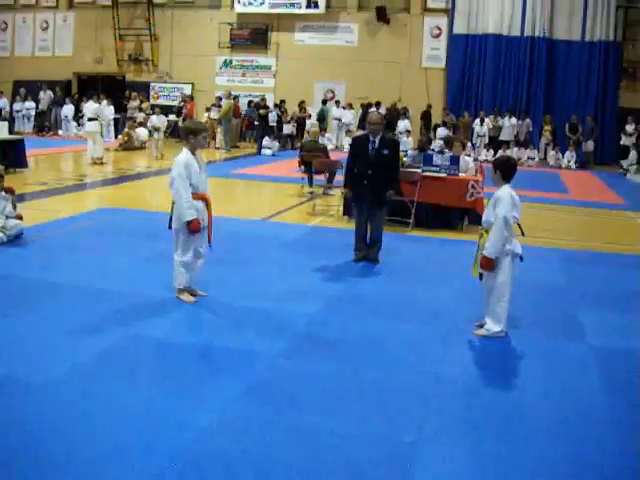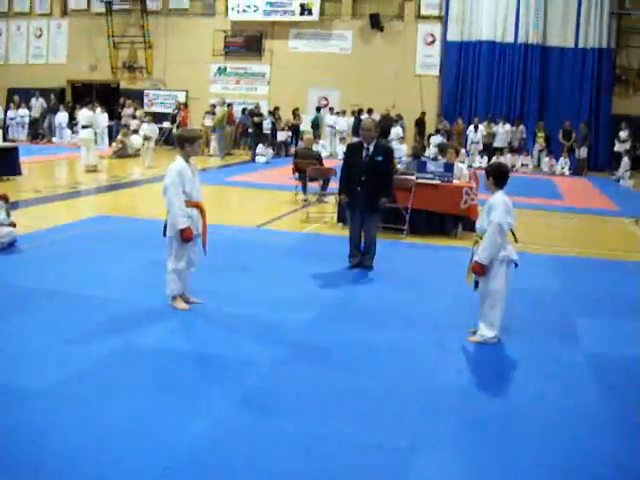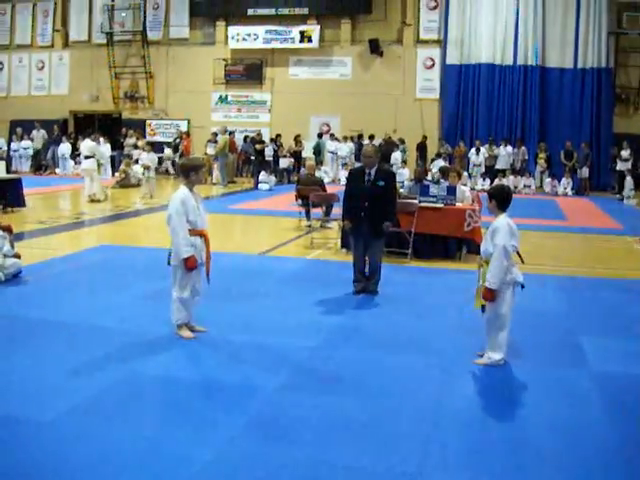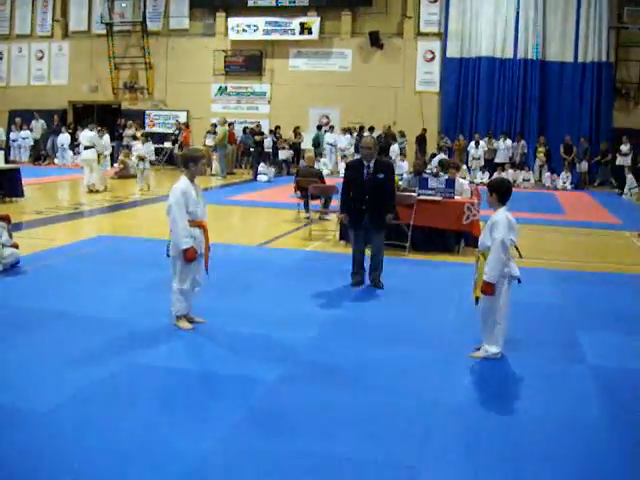
dt=0.3s
person 1, frame 1
left shoulder: (198, 159)
right shoulder: (182, 161)
right elbow: (181, 193)
left wrist: (205, 214)
right wrist: (191, 218)
left hip: (200, 212)
right hip: (187, 214)
left knee: (198, 252)
right knee: (184, 252)
left ankle: (189, 286)
right ankle: (181, 289)
person 1, frame 2
left shoulder: (192, 167)
right shoulder: (175, 169)
right elbow: (174, 201)
left wrist: (198, 221)
right wrist: (183, 226)
left hip: (193, 219)
right hip: (181, 221)
left knee: (189, 260)
right knee: (177, 260)
left ankle: (183, 292)
right ankle: (175, 296)
person 1, frame 3
left shoulder: (195, 195)
right shoulder: (179, 198)
right elbow: (178, 230)
left wrist: (204, 250)
right wrist: (187, 255)
left hip: (197, 248)
right hip: (186, 250)
left knee: (194, 289)
right knee: (182, 289)
left ankle: (188, 321)
right ankle: (180, 324)
person 1, frame 4
left shoulder: (195, 186)
right shoulder: (180, 189)
right elbow: (178, 221)
left wrist: (203, 241)
right wrist: (186, 246)
left hip: (197, 239)
right hip: (184, 241)
left knee: (194, 280)
right knee: (182, 280)
left ankle: (187, 313)
right ankle: (179, 316)
person 2, frame 1
left shoulder: (503, 196)
right shoulder: (504, 193)
left elbow: (500, 226)
left wrist: (489, 253)
right wrist: (488, 250)
left hip: (500, 249)
right hip: (498, 247)
left knee: (497, 288)
right knee: (492, 287)
left ankle: (495, 327)
right ankle: (491, 320)
person 2, frame 2
left shoulder: (497, 202)
right shoulder: (498, 200)
left elbow: (494, 233)
left wrist: (481, 259)
right wrist: (481, 256)
left hip: (494, 255)
right hip: (492, 254)
left knee: (492, 294)
right knee: (487, 293)
left ankle: (488, 333)
right ankle: (485, 327)
person 2, frame 3
left shoulder: (501, 225)
right shoulder: (501, 223)
left elbow: (500, 257)
left wrist: (490, 284)
right wrist: (489, 281)
left hip: (499, 279)
right hip: (497, 277)
left knee: (497, 317)
right knee: (493, 316)
left ankle: (495, 355)
right ankle: (493, 350)
person 2, frame 4
left shoulder: (500, 219)
right shoulder: (500, 216)
left elbow: (498, 251)
left wrist: (489, 278)
left hip: (496, 272)
right hip: (494, 270)
left knee: (494, 311)
right knee: (489, 310)
left ankle: (491, 349)
right ankle: (490, 344)
person 3, frame 1
left shoulder: (391, 143)
right shoulder: (357, 141)
left elbow: (394, 168)
right elbow: (350, 164)
left wrist: (392, 188)
right wrist: (348, 186)
left hip: (380, 190)
right hip: (360, 189)
left knee: (377, 225)
right knee: (360, 223)
left ankle: (373, 253)
right ankle: (360, 252)
person 3, frame 2
left shoulder: (386, 151)
right shoulder: (351, 148)
left elbow: (389, 175)
right elbow: (345, 171)
left wrist: (386, 195)
right wrist: (343, 192)
left hip: (373, 198)
right hip: (354, 196)
left knee: (370, 233)
right knee: (354, 231)
left ankle: (367, 260)
right ankle: (355, 259)
person 3, frame 3
left shoulder: (387, 175)
right shoulder: (353, 173)
left elbow: (391, 199)
right elbow: (347, 197)
left wrist: (389, 219)
right wrist: (346, 218)
left hip: (377, 222)
right hip: (357, 221)
left knee: (375, 258)
right knee: (358, 256)
left ankle: (372, 285)
right ankle: (359, 284)
person 3, frame 4
left shoulder: (386, 166)
right shoulder: (351, 166)
left elbow: (390, 191)
right elbow: (346, 190)
left wrist: (390, 211)
right wrist: (344, 210)
left hip: (378, 214)
right hip: (357, 213)
left knee: (377, 248)
right knee: (357, 248)
left ankle: (375, 278)
right ankle: (357, 276)
